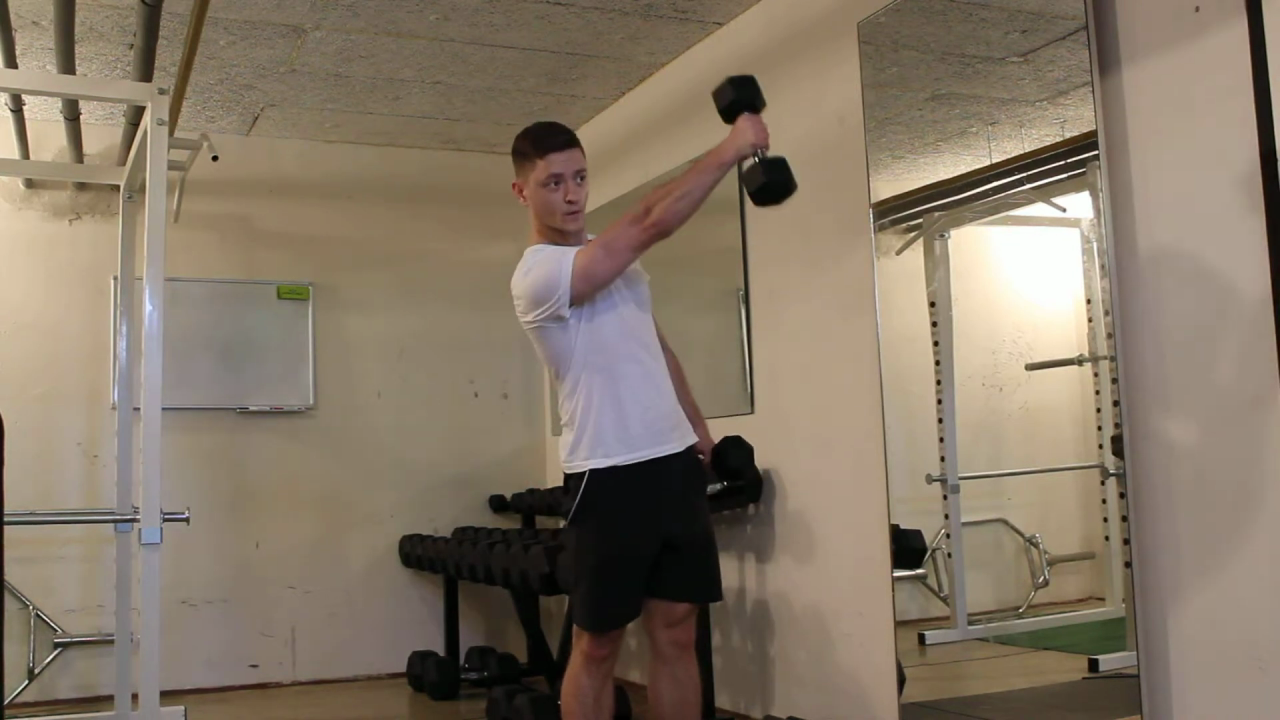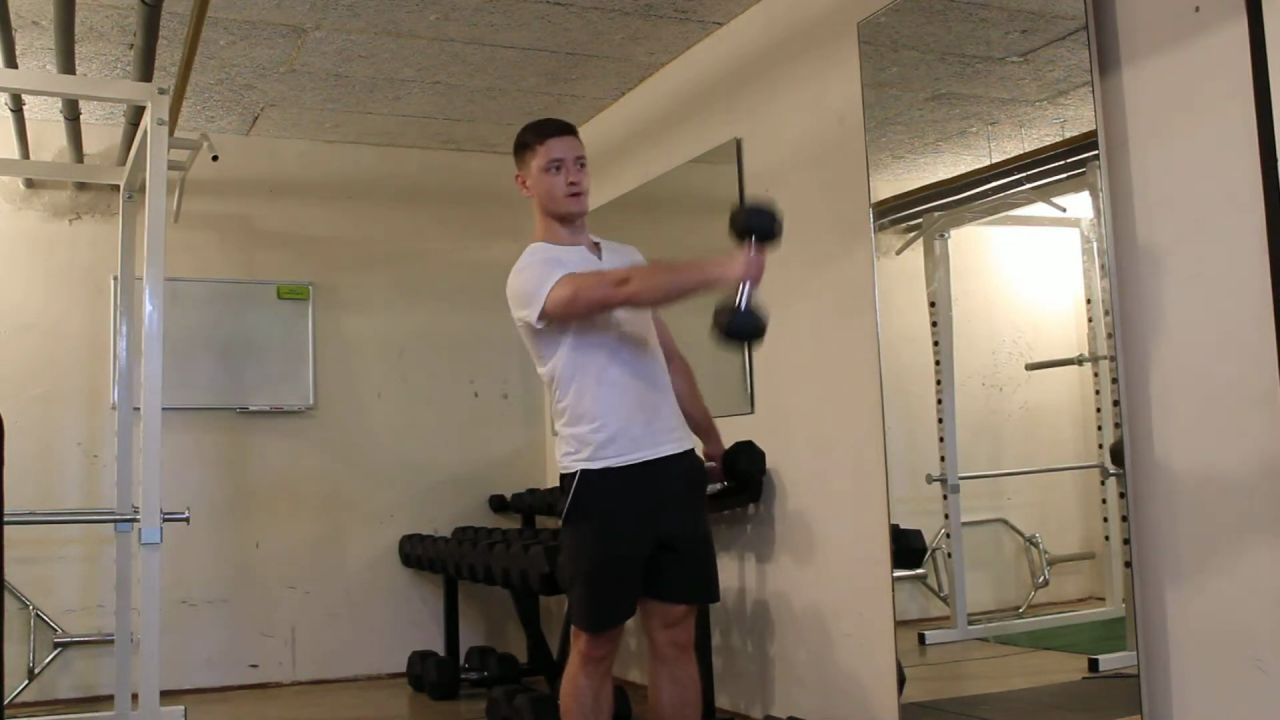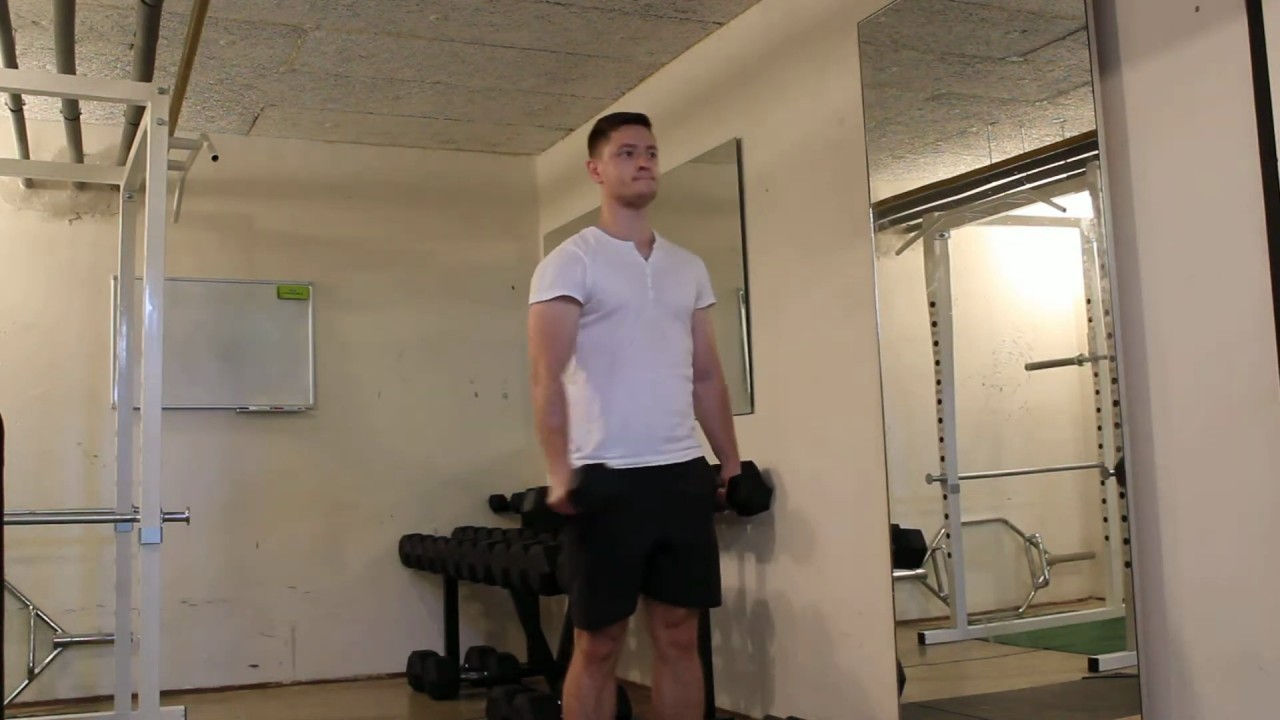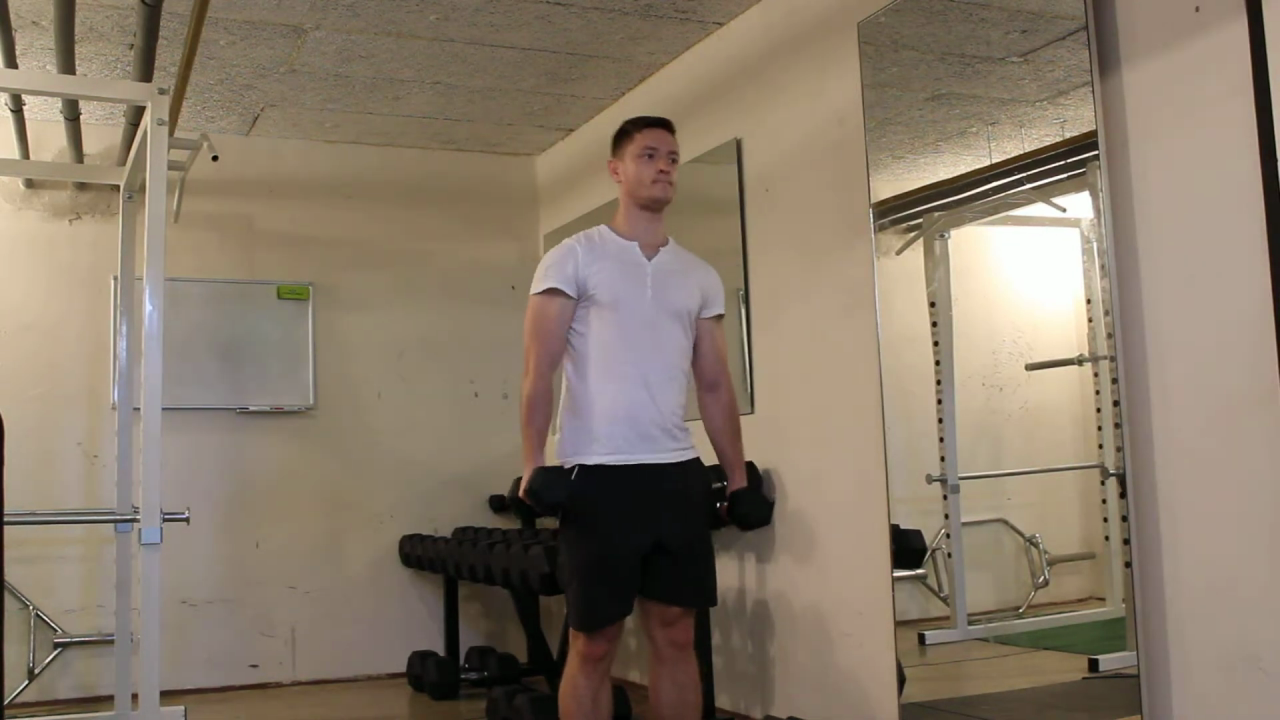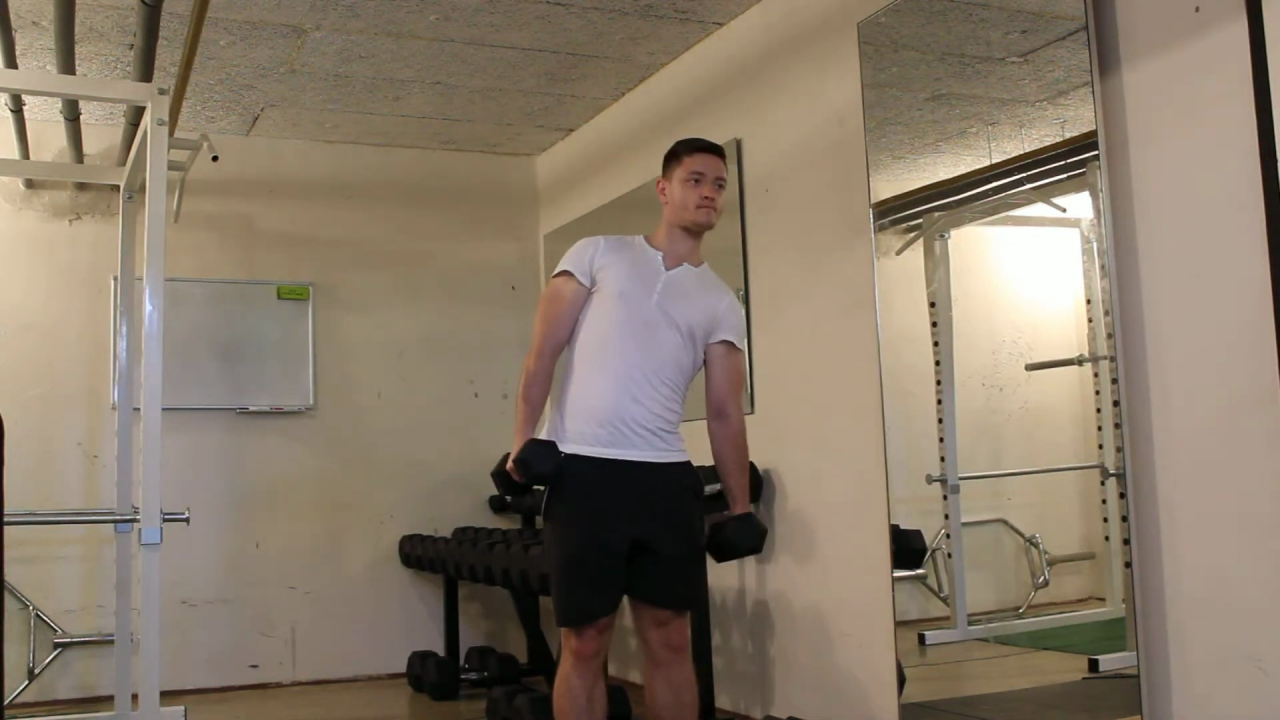
dt=0.5s
person 1, frame 1
left shoulder: (615, 254)
right shoulder: (540, 275)
right elbow: (650, 222)
left wrist: (699, 429)
right wrist: (731, 149)
left hip: (674, 462)
right hip: (609, 477)
left knee: (676, 630)
right knee: (597, 645)
person 1, frame 2
left shoulder: (625, 255)
right shoulder: (534, 274)
right elbow: (625, 290)
left wrist: (708, 436)
right wrist: (719, 270)
left hip: (671, 465)
right hip: (602, 477)
left knee: (675, 633)
right knee: (595, 644)
person 1, frame 3
left shoulder: (688, 266)
right shoulder: (571, 262)
right elbow: (547, 375)
left wrist: (731, 461)
right wrist: (559, 471)
left hip: (682, 473)
right hip: (606, 479)
left knee: (679, 636)
right knee: (598, 645)
person 1, frame 4
left shoulder: (700, 276)
right shoulder: (576, 257)
left elbow: (715, 385)
right elbow: (539, 370)
left wrist: (738, 476)
right wrist: (533, 463)
left hip: (677, 475)
right hip: (600, 477)
left knee: (675, 636)
right knee: (593, 645)
person 1, frame 5
left shoulder: (722, 303)
right shoulder: (596, 254)
left elbow: (725, 413)
right elbow: (543, 352)
left wrist: (740, 507)
right wrist: (523, 438)
left hip: (666, 477)
right hip: (584, 471)
left knee: (670, 640)
right knee: (585, 643)
